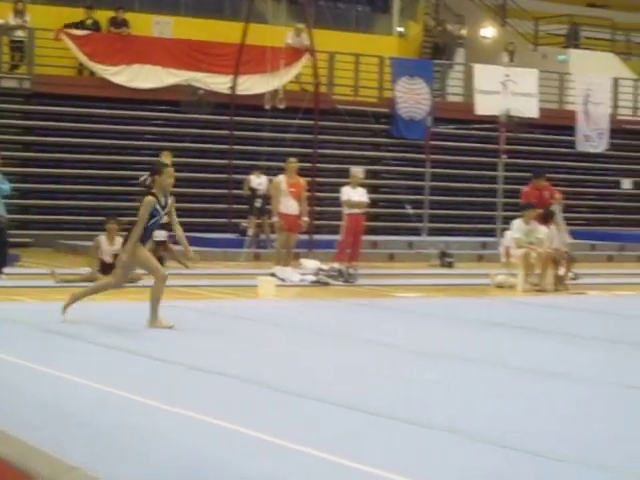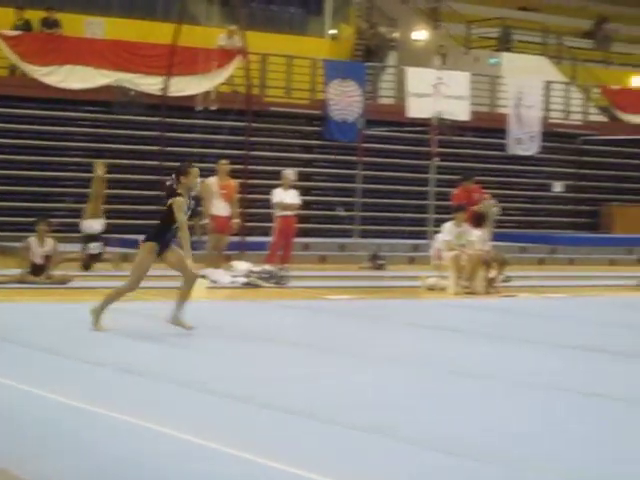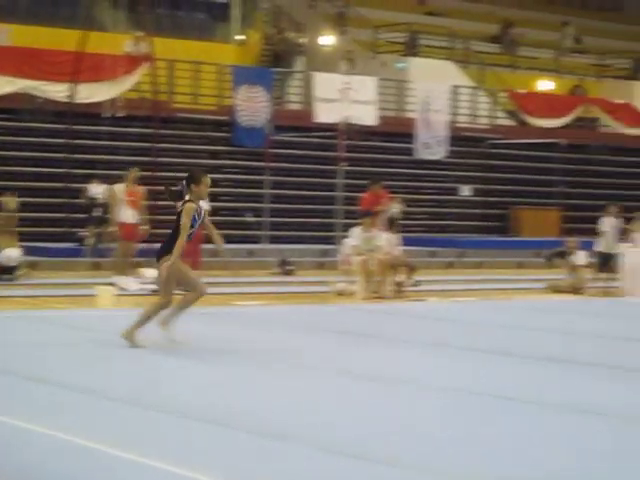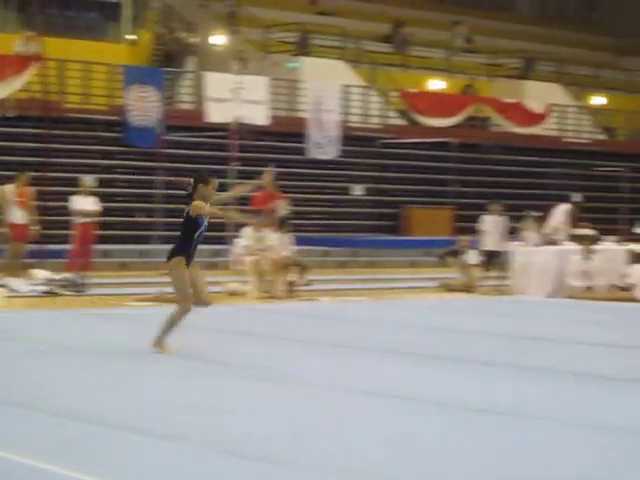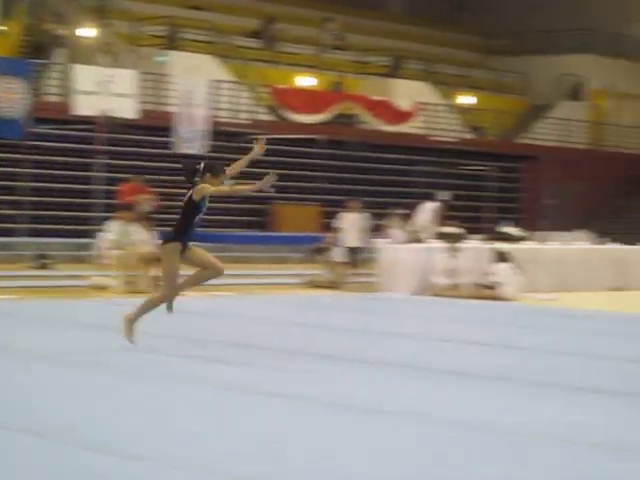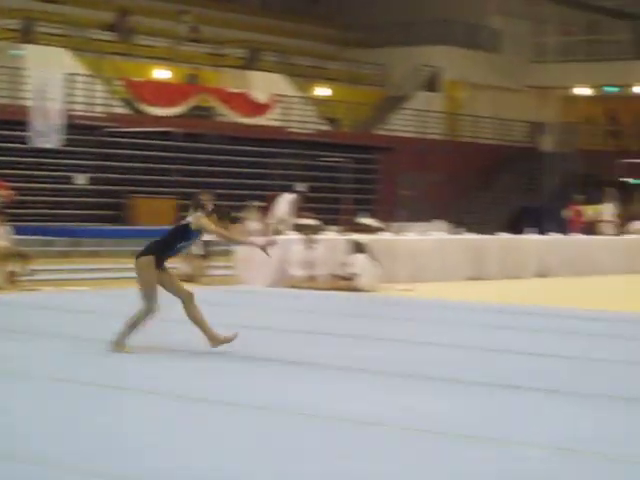
dt=0.2s
person 1, frame 1
left shoulder: (169, 200)
right shoulder: (149, 200)
left elbow: (176, 225)
right elbow: (138, 227)
left wrist: (186, 247)
right wrist: (127, 253)
left hip: (139, 244)
right hip: (133, 244)
left knee: (116, 282)
right knee: (161, 276)
left ankle: (75, 298)
right ankle: (153, 319)
person 1, frame 2
left shoulder: (188, 198)
right shoulder: (179, 200)
right elbow: (183, 228)
right wrist: (188, 255)
left hip: (166, 245)
right hip: (152, 243)
left knee: (192, 275)
right knee: (132, 285)
left ankle: (176, 316)
right ankle: (98, 311)
person 1, frame 3
left shoulder: (198, 207)
right shoulder: (189, 206)
left elbow: (209, 226)
right elbow: (183, 235)
right wrist: (171, 261)
left hip: (172, 256)
right hip: (168, 255)
left knee: (165, 300)
right knee: (198, 290)
left ankle: (131, 331)
right ankle: (169, 318)
person 1, frame 4
left shoulder: (207, 204)
right shoulder: (197, 205)
left elbow: (235, 192)
right elbow: (222, 214)
left hip: (187, 259)
right hip: (179, 258)
left knee: (204, 300)
right knee: (187, 303)
right ankle: (159, 341)
person 1, frame 5
left shoulder: (203, 187)
right shoulder: (200, 189)
left elbow: (232, 170)
right elbow: (230, 190)
left wrist: (254, 153)
right wrist: (258, 185)
left hip: (184, 244)
right hip: (174, 243)
left knee: (218, 269)
right knee: (168, 292)
left ankle: (175, 290)
right ankle: (132, 318)
person 1, frame 6
left shoulder: (198, 221)
right shoulder: (198, 220)
left elbow: (222, 234)
right elbow: (223, 234)
right wrist: (254, 243)
left hip: (154, 262)
right hip: (148, 258)
left knee: (187, 297)
right knee: (150, 308)
left ankle: (212, 338)
right ankle: (119, 341)
